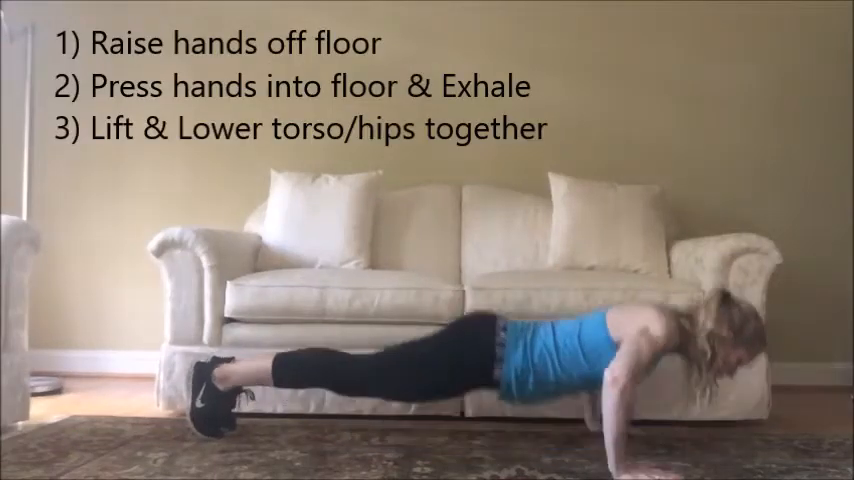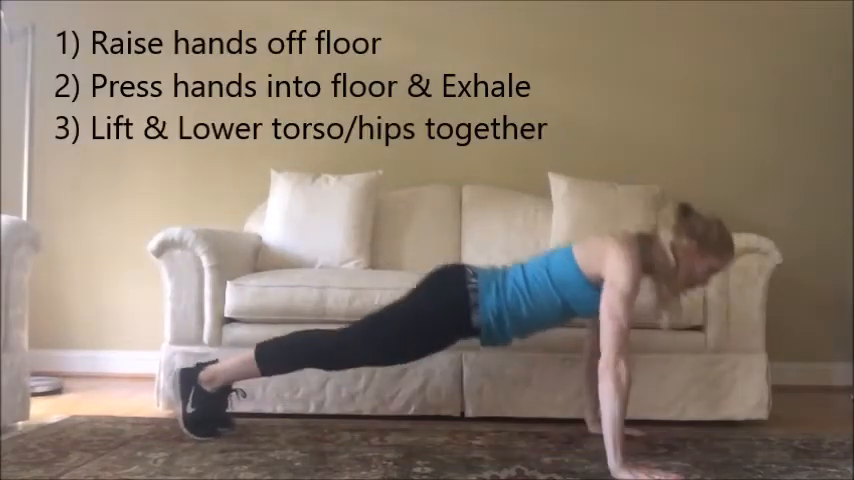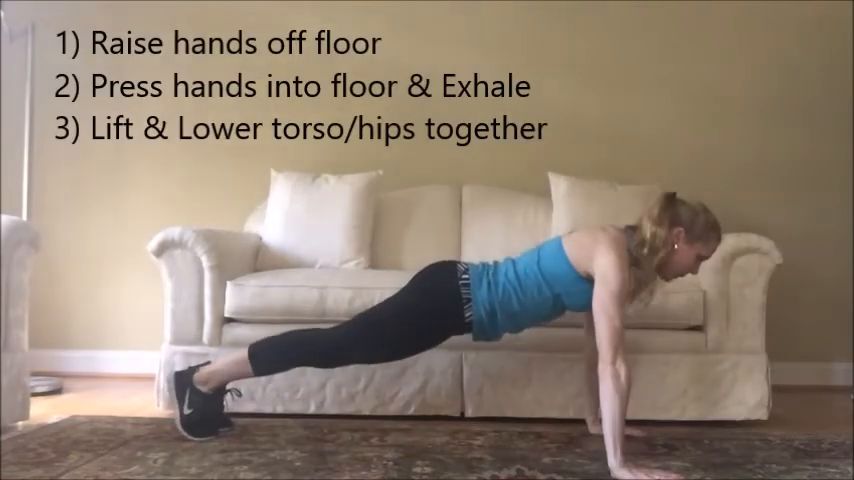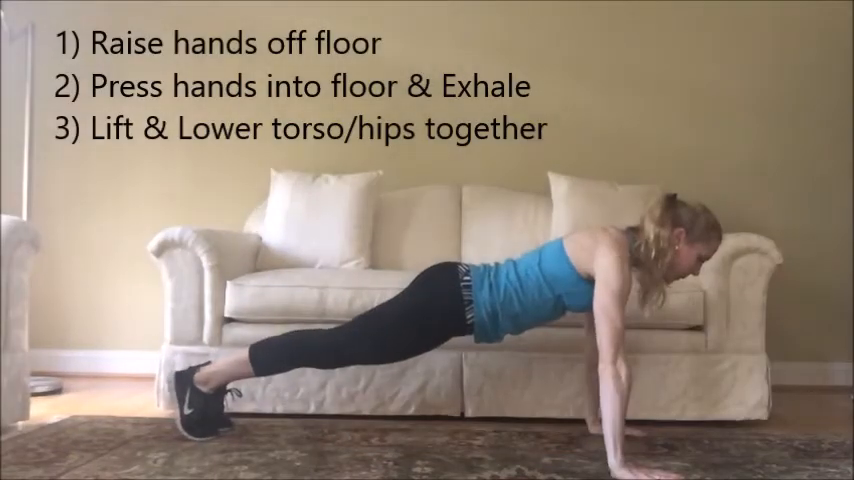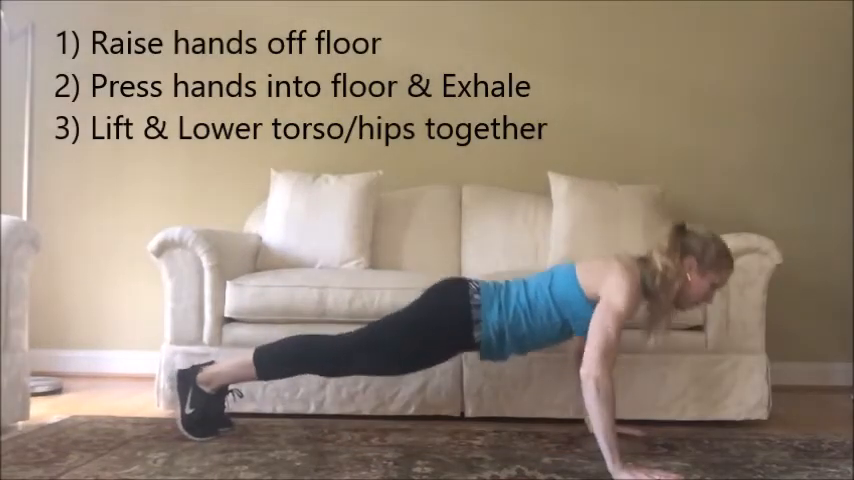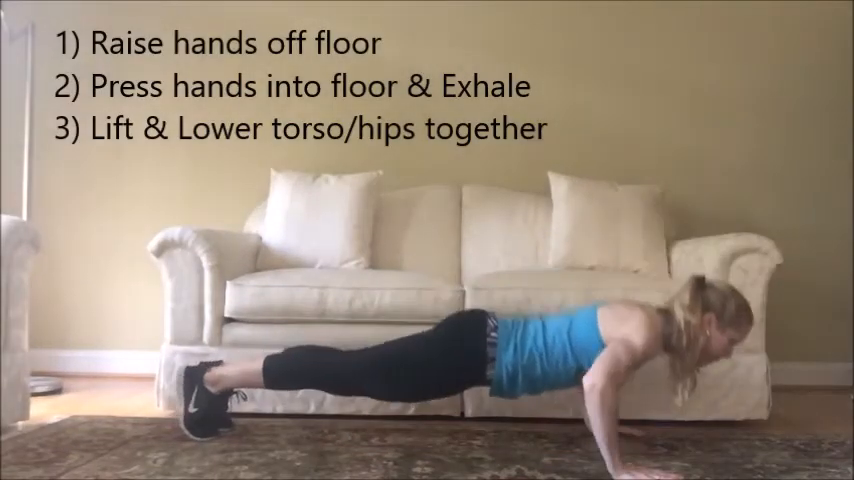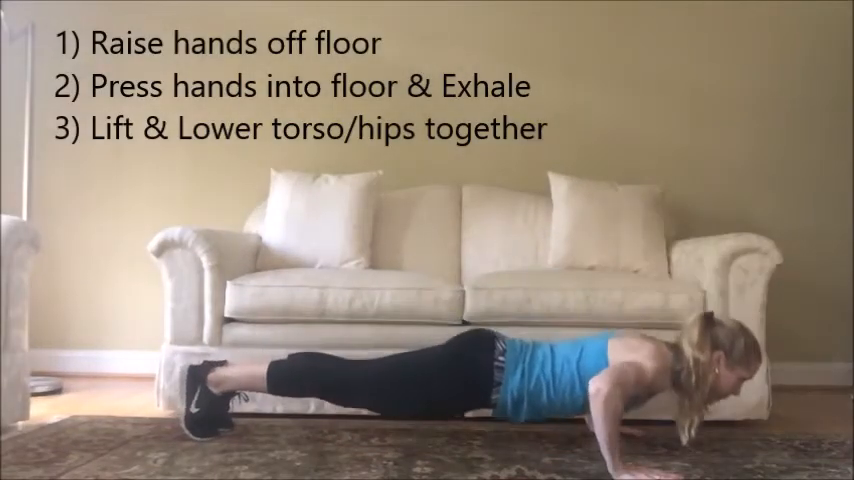
dt=0.3s
person 1, frame 1
left shoulder: (659, 320)
right shoulder: (664, 327)
right elbow: (615, 382)
left wrist: (596, 420)
left hip: (495, 346)
right hip: (487, 353)
left knee: (358, 371)
right knee: (355, 374)
left ankle: (226, 370)
right ankle: (221, 379)
person 1, frame 2
left shoulder: (628, 255)
right shoulder: (627, 262)
left elbow: (598, 346)
right elbow: (610, 364)
left wrist: (598, 421)
left hip: (469, 297)
right hip: (461, 302)
left knee: (343, 347)
right knee: (343, 348)
left ankle: (214, 379)
right ankle: (208, 378)
person 1, frame 3
left shoulder: (616, 248)
right shoulder: (613, 256)
left elbow: (595, 346)
right elbow: (611, 364)
left wrist: (597, 419)
left hip: (460, 294)
right hip: (452, 298)
left knee: (337, 346)
right knee: (337, 346)
left ankle: (209, 379)
right ankle: (203, 379)
person 1, frame 4
left shoulder: (618, 250)
right shoulder: (614, 256)
left elbow: (595, 347)
right elbow: (612, 365)
left wrist: (596, 418)
left hip: (462, 294)
right hip: (454, 299)
left knee: (338, 346)
right knee: (338, 347)
left ankle: (210, 380)
right ankle: (204, 379)
person 1, frame 5
left shoulder: (630, 275)
right shoulder: (626, 283)
left elbow: (586, 350)
right elbow: (593, 371)
left wrist: (602, 420)
left hip: (469, 310)
right hip: (462, 315)
left knee: (339, 355)
right knee: (338, 355)
left ankle: (211, 379)
right ankle: (207, 379)
person 1, frame 6
left shoulder: (647, 320)
right shoulder: (646, 329)
right elbow: (596, 385)
left wrist: (606, 424)
left hip: (485, 341)
right hip: (480, 350)
left knee: (348, 370)
right knee: (348, 372)
left ankle: (216, 376)
right ankle: (214, 379)
person 1, frame 7
left shoulder: (653, 353)
right shoulder: (658, 364)
right elbow: (602, 388)
left wrist: (606, 420)
left hip: (491, 361)
right hip: (485, 371)
left knee: (351, 380)
right knee: (349, 383)
left ankle: (219, 376)
right ankle: (217, 378)
